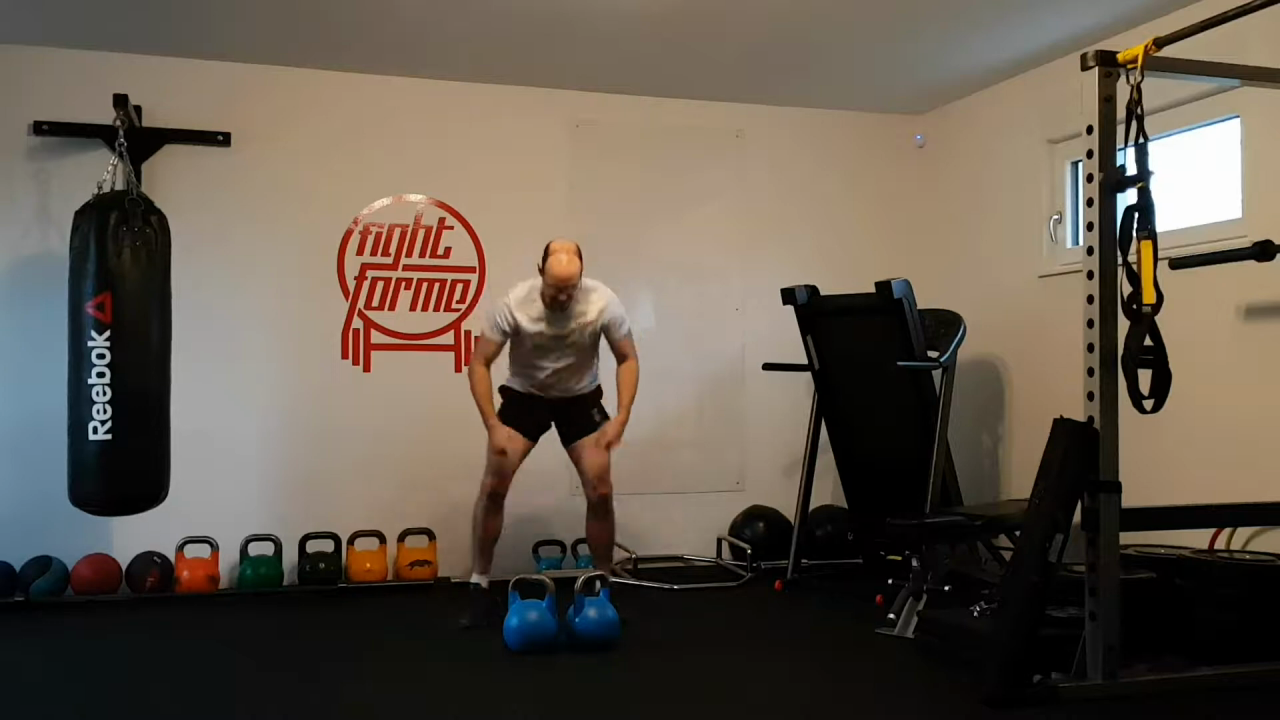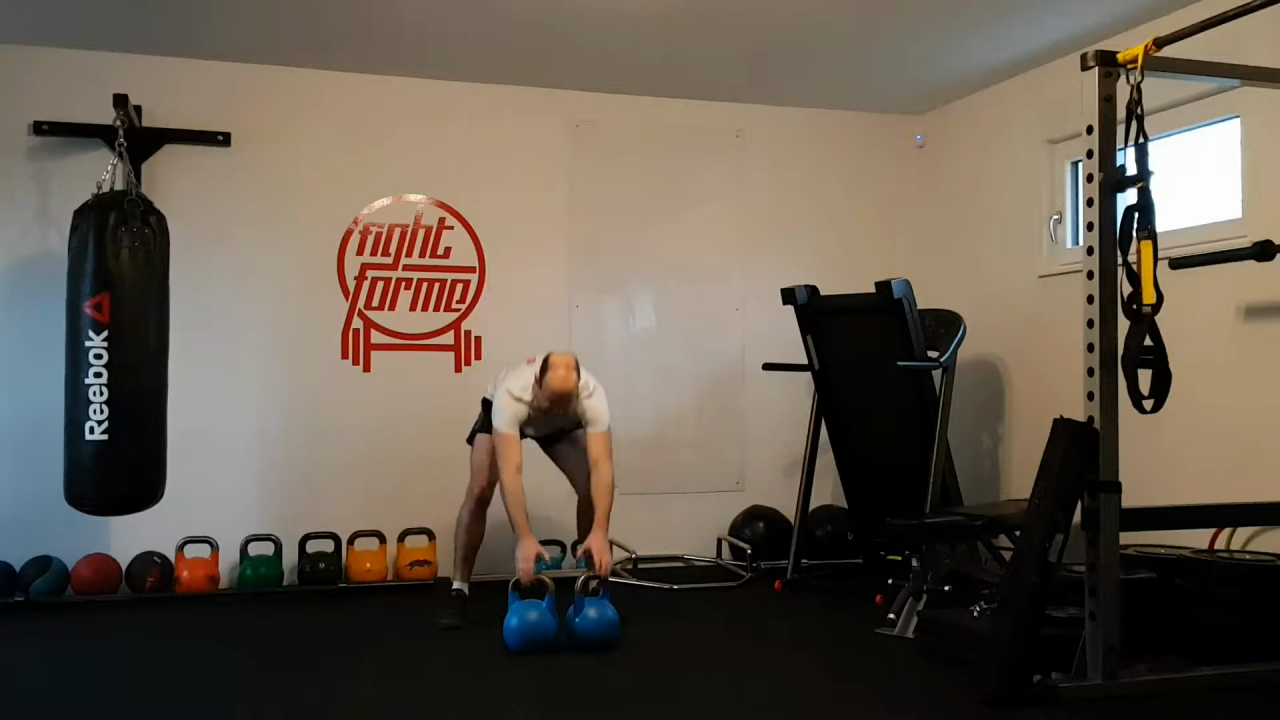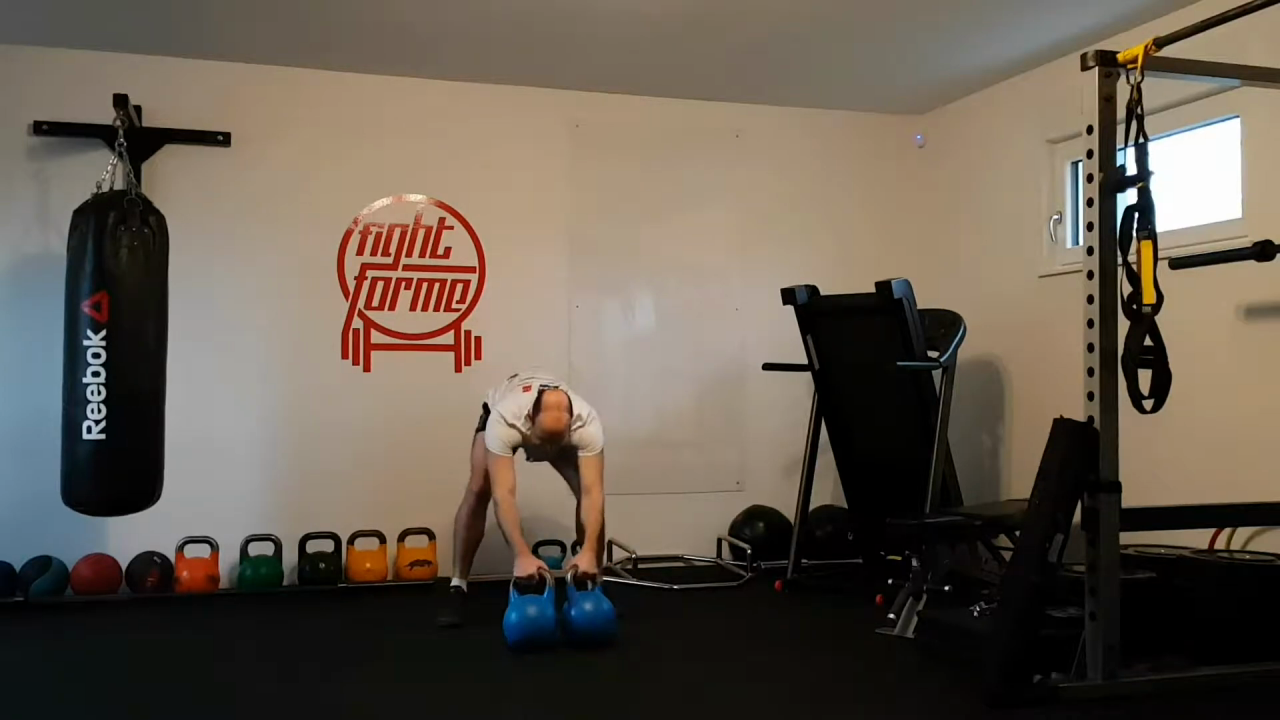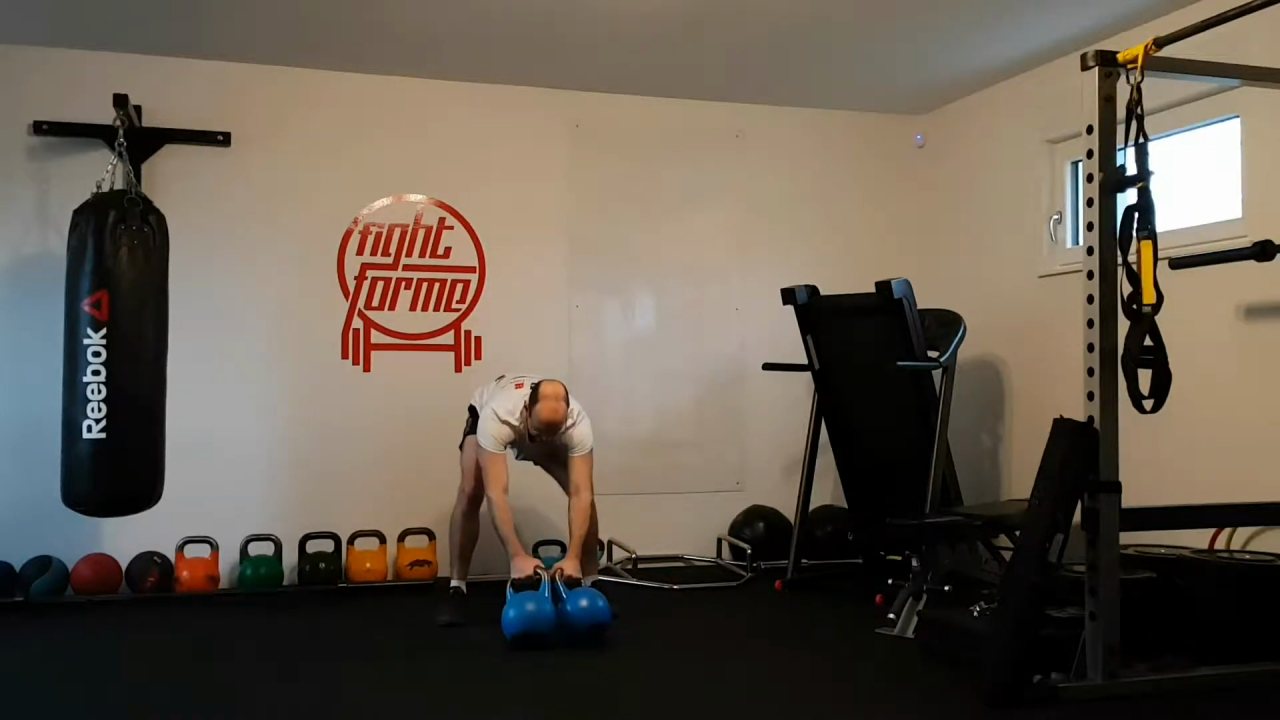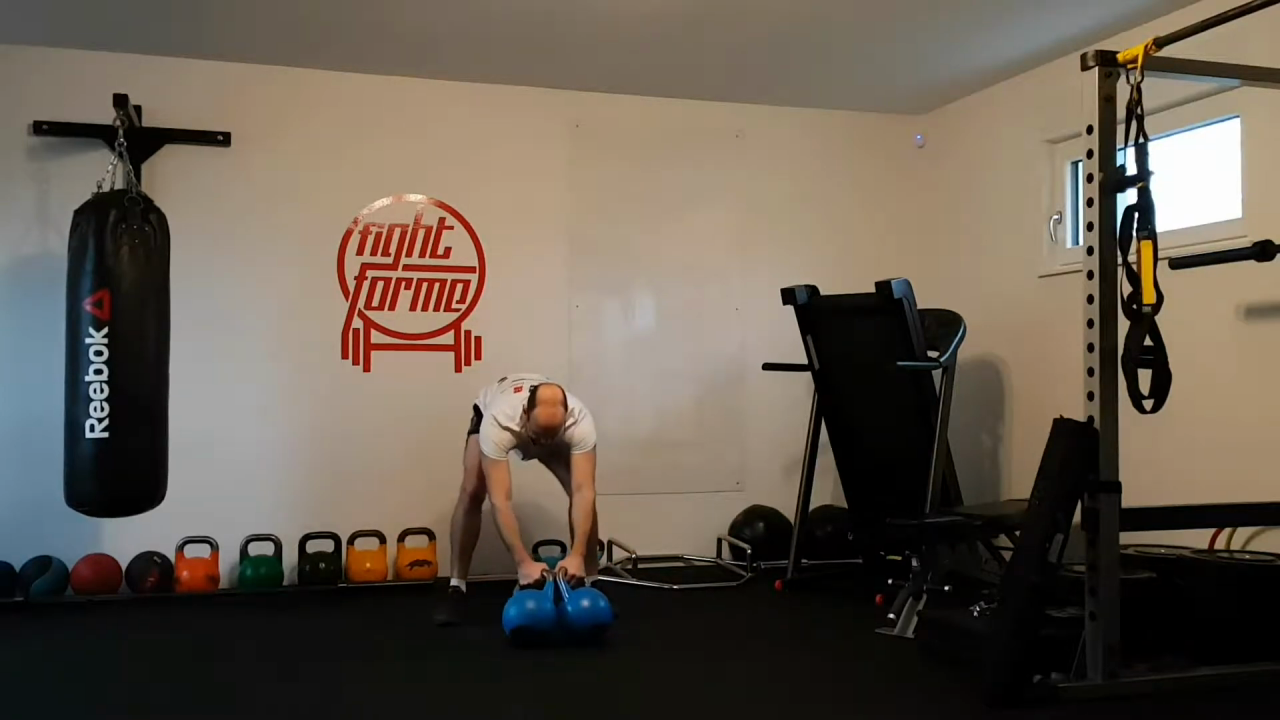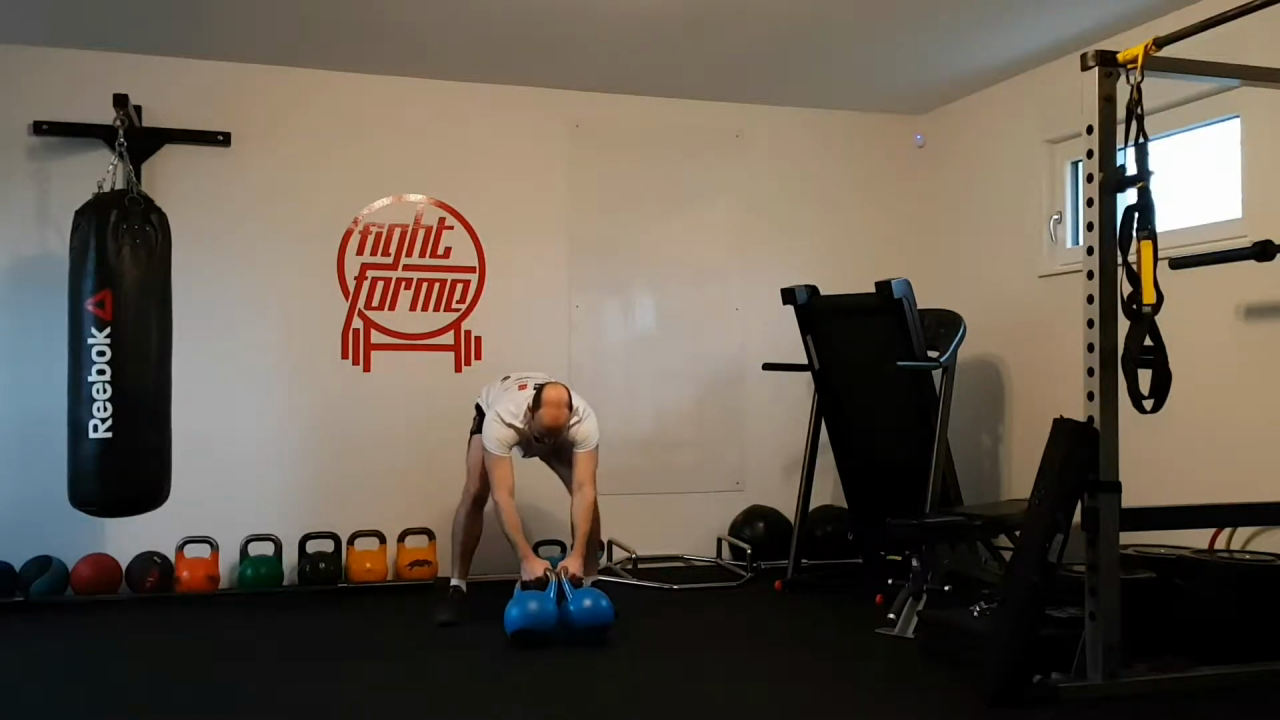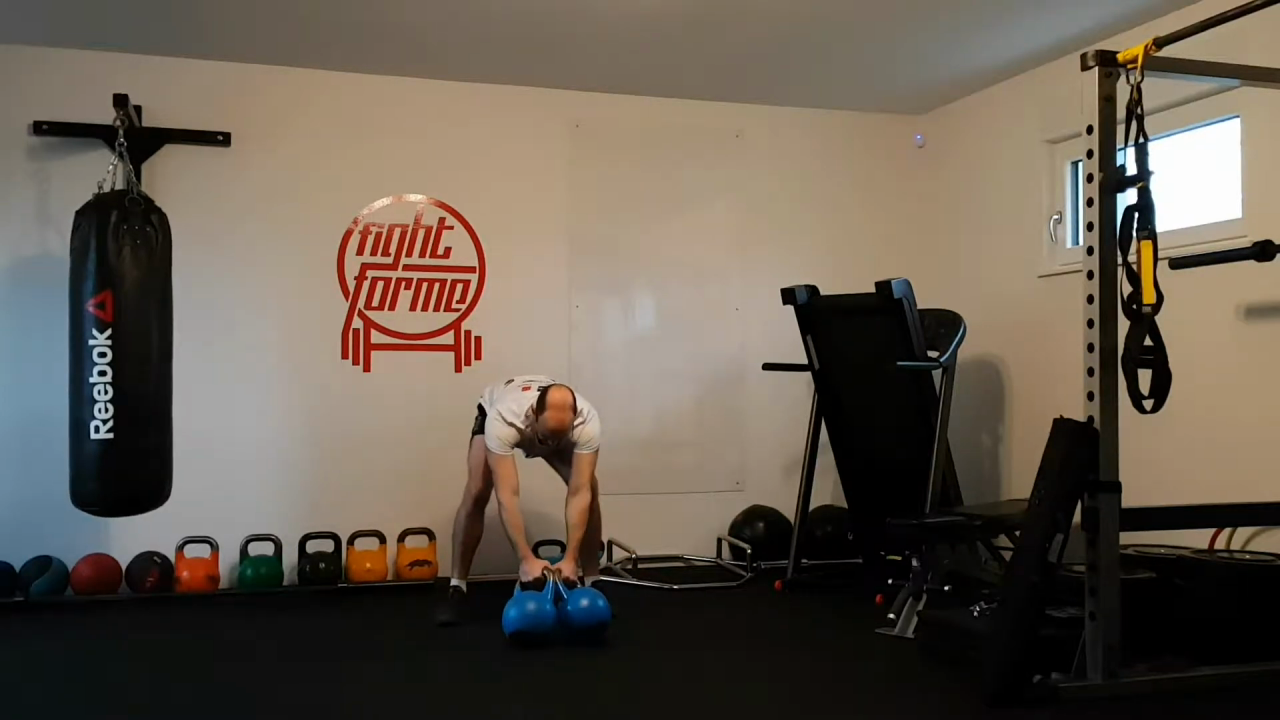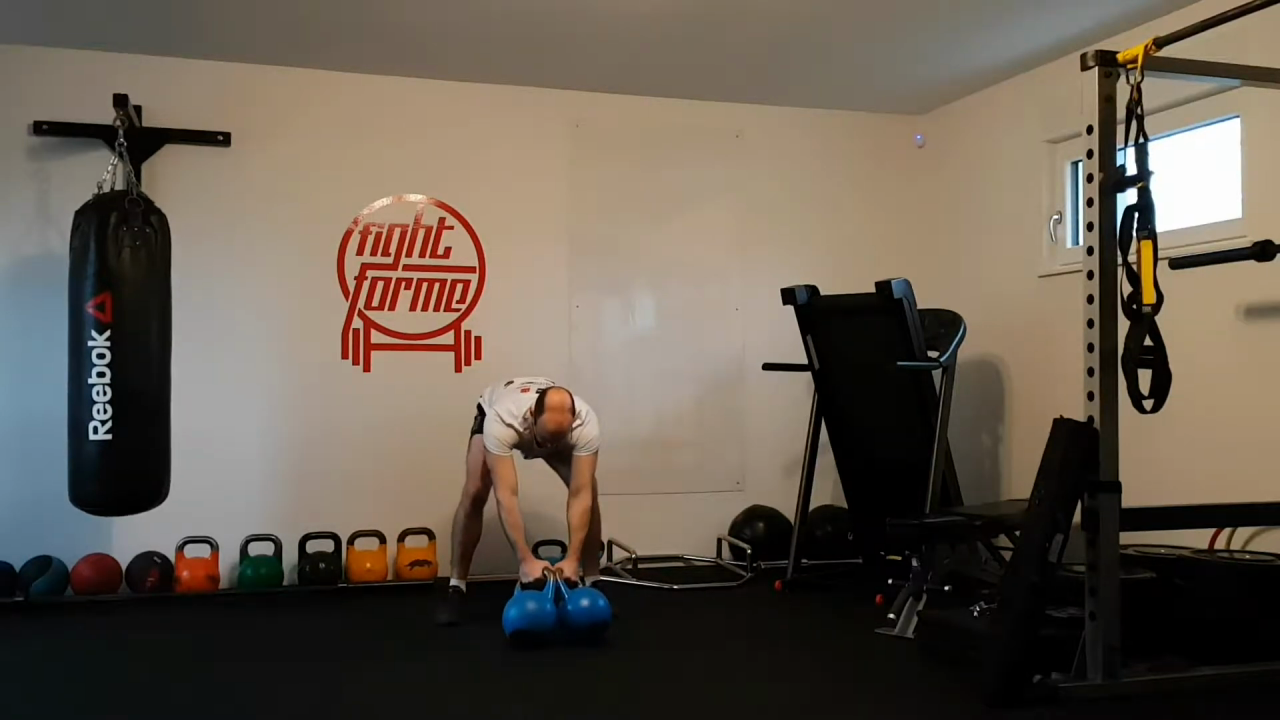
dt=0.3s
person 1, frame 1
left shoulder: (604, 302)
right shoulder: (514, 304)
left elbow: (628, 359)
right elbow: (478, 362)
left wrist: (619, 422)
right wrist: (491, 424)
left hip: (580, 398)
right hip: (525, 397)
left knee: (600, 491)
right knee: (494, 485)
right ankle: (479, 587)
person 1, frame 2
left shoulder: (591, 395)
right shoulder: (510, 395)
left elbow: (602, 467)
right elbow: (511, 472)
left wrist: (600, 533)
right wrist: (524, 539)
left hip: (557, 427)
right hip: (505, 418)
left knee: (589, 488)
right knee: (479, 491)
right ankle: (458, 592)
person 1, frame 3
left shoulder: (587, 423)
right shoulder: (504, 421)
left elbow: (592, 492)
right elbow: (502, 494)
left wrist: (589, 551)
right wrist: (521, 554)
right hip: (499, 408)
left knee: (585, 490)
right knee: (478, 490)
right ankle: (457, 589)
person 1, frame 4
left shoulder: (577, 423)
right shoulder: (495, 417)
left elbow: (581, 494)
right elbow: (496, 493)
left wrist: (573, 556)
right wrist: (517, 556)
left knee: (584, 493)
right knee: (470, 493)
left ankle: (591, 584)
right ankle: (457, 589)
person 1, frame 5
left shoulder: (580, 422)
right shoulder: (496, 423)
left elbow: (584, 492)
right elbow: (499, 499)
left wrist: (577, 555)
right wrist: (523, 561)
left hip: (549, 423)
right hip: (490, 409)
left knee: (580, 492)
right knee: (471, 493)
right ankle: (457, 589)
person 1, frame 6
left shoulder: (584, 420)
right shoulder: (500, 420)
left elbow: (584, 490)
right elbow: (502, 496)
left wrist: (577, 554)
right wrist: (527, 558)
left hip: (554, 423)
left knee: (586, 493)
right knee: (475, 493)
left ankle: (591, 583)
right ankle: (457, 589)
person 1, frame 7
left shoulder: (587, 422)
right shoulder: (502, 419)
left elbow: (579, 493)
right elbow: (507, 495)
left wrist: (570, 559)
right wrist: (526, 558)
left hip: (553, 423)
left knee: (590, 490)
right knee: (476, 493)
left ankle: (593, 584)
right ankle: (457, 589)
person 1, frame 8
left shoulder: (586, 423)
right shoulder: (500, 421)
left elbow: (580, 495)
right elbow: (506, 495)
left wrist: (572, 558)
right wrist: (526, 559)
left hip: (554, 426)
left knee: (590, 491)
right knee: (474, 493)
left ankle: (593, 583)
right ankle: (456, 588)
